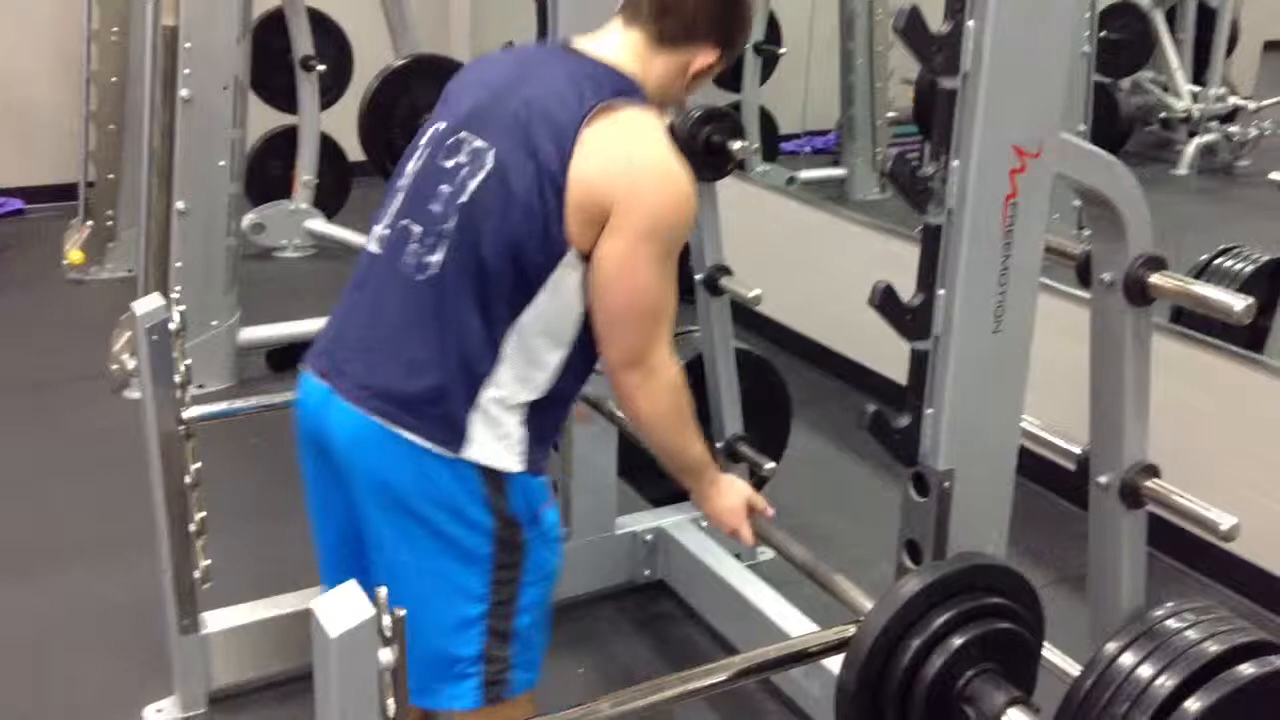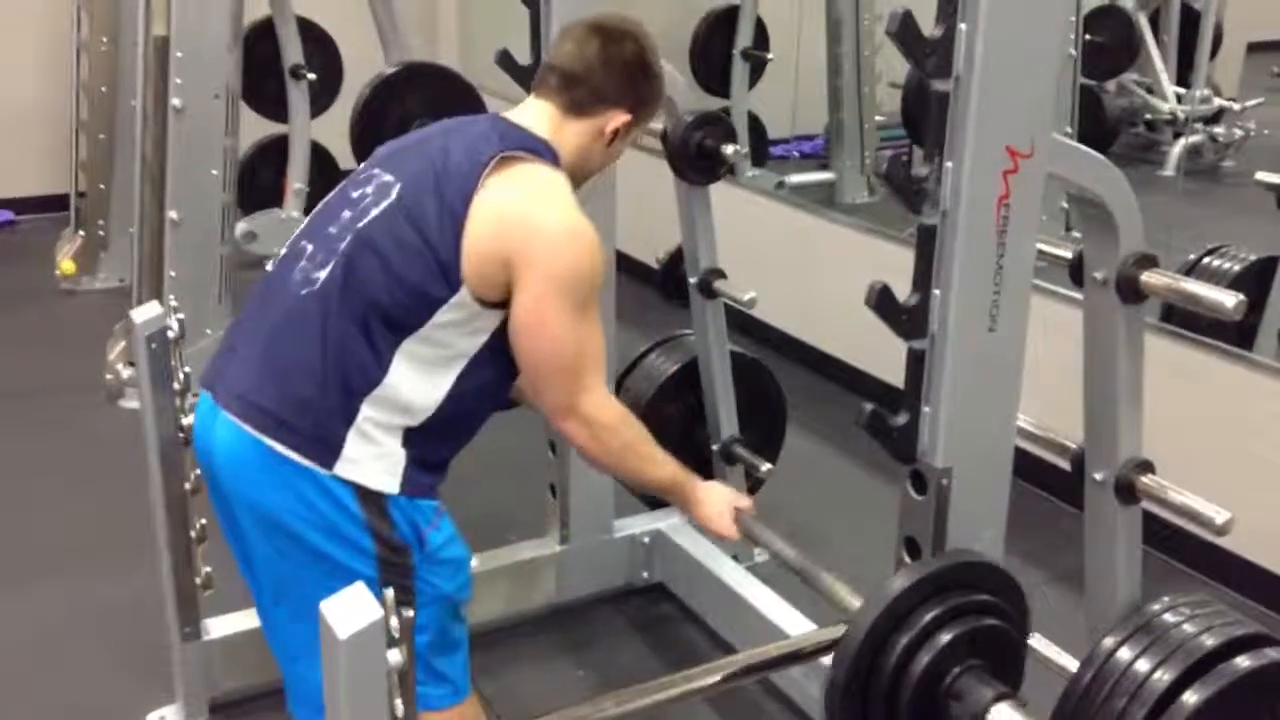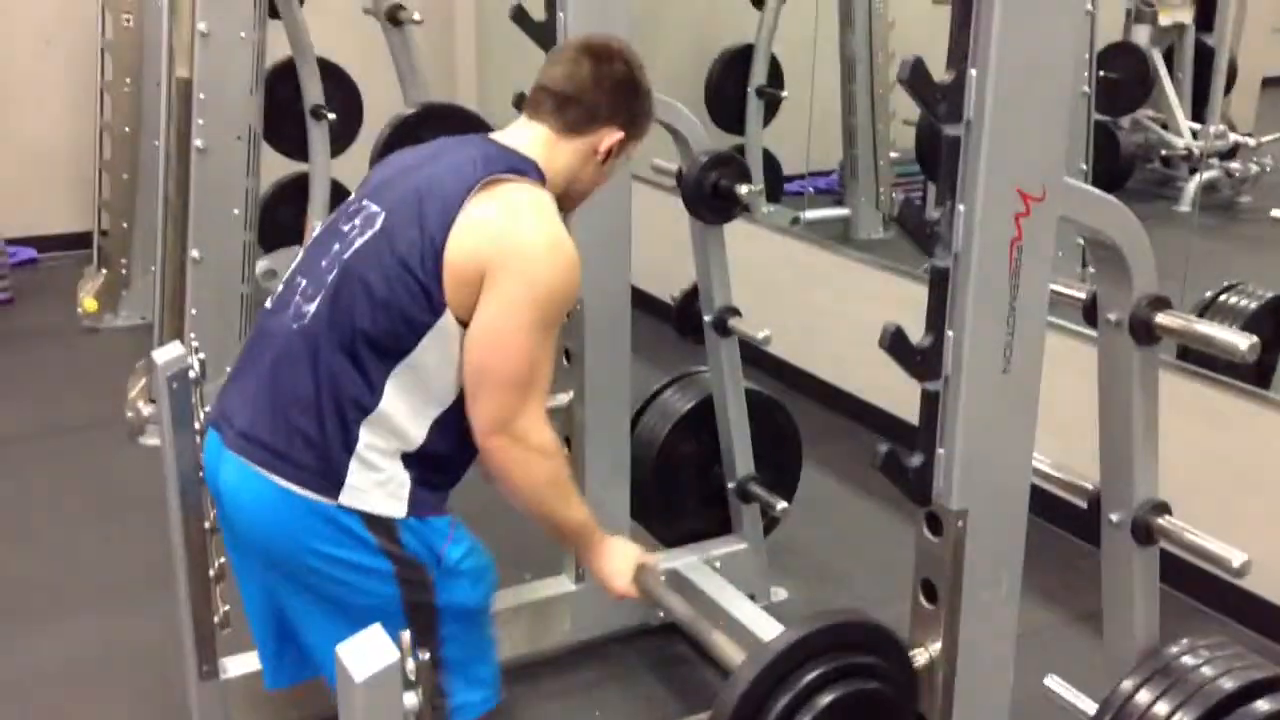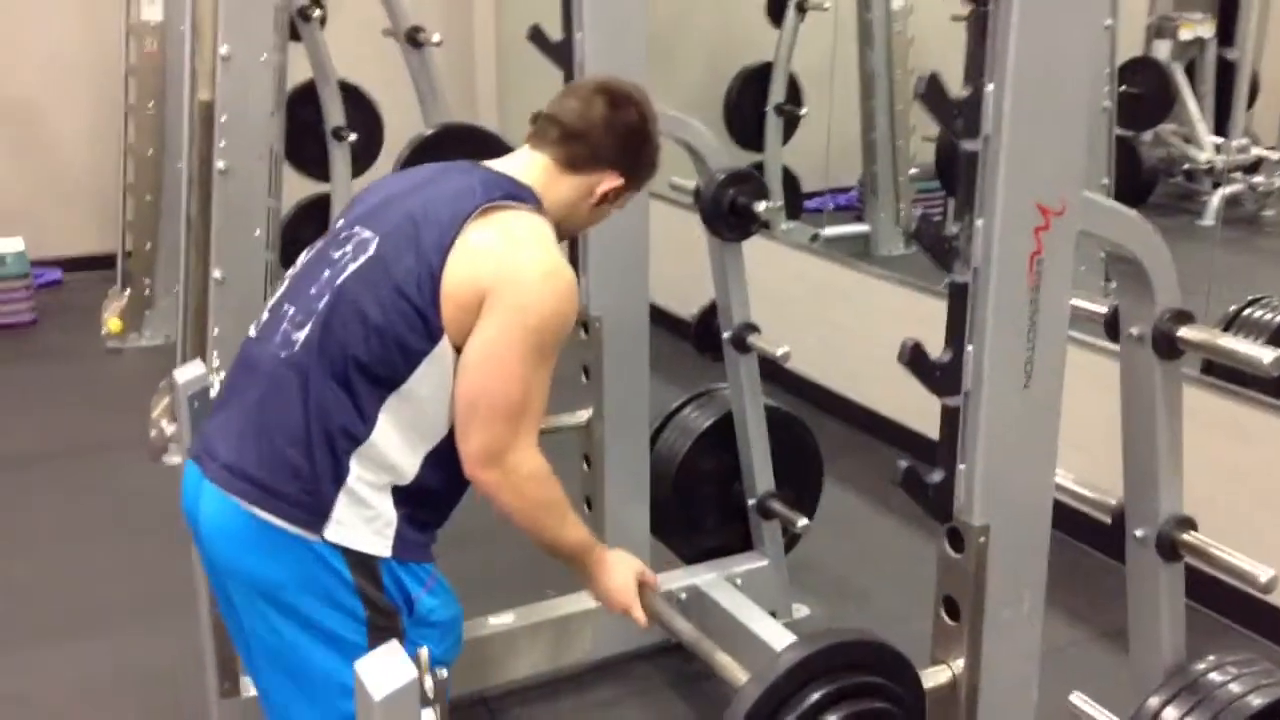
dt=0.5s
person 1, frame 1
left shoulder: (495, 71)
right shoulder: (644, 166)
right elbow: (638, 364)
right wrist: (707, 484)
left hip: (334, 391)
right hip: (443, 443)
left knee: (401, 649)
person 1, frame 2
left shoulder: (444, 141)
right shoulder: (548, 222)
right elbow: (575, 410)
left wrist: (529, 386)
right wrist: (690, 492)
left hip: (232, 418)
right hip: (323, 462)
person 1, frame 3
left shoulder: (431, 159)
right shoulder: (532, 238)
right elbow: (506, 430)
right wrist: (596, 546)
left hip: (242, 452)
right hip: (332, 494)
person 1, frame 4
left shoulder: (421, 185)
right shoulder: (530, 265)
right elbow: (496, 459)
right wrist: (596, 562)
left hip: (219, 484)
right hip: (312, 528)
